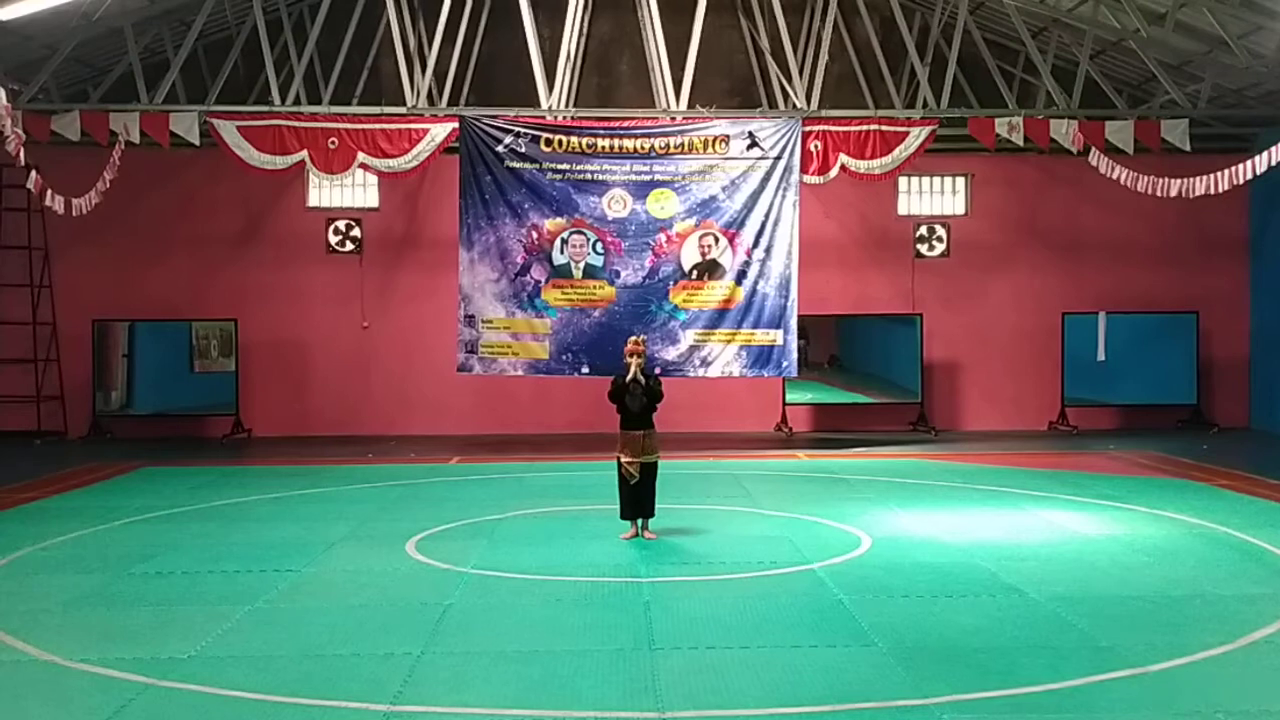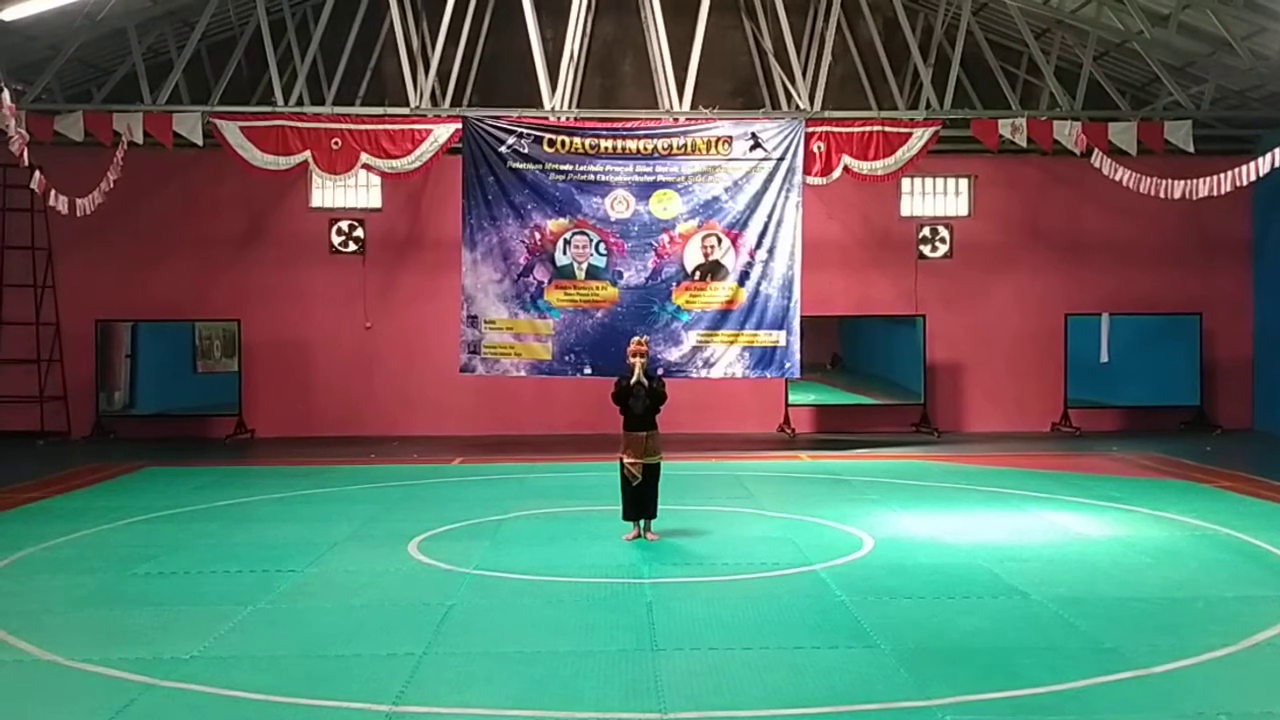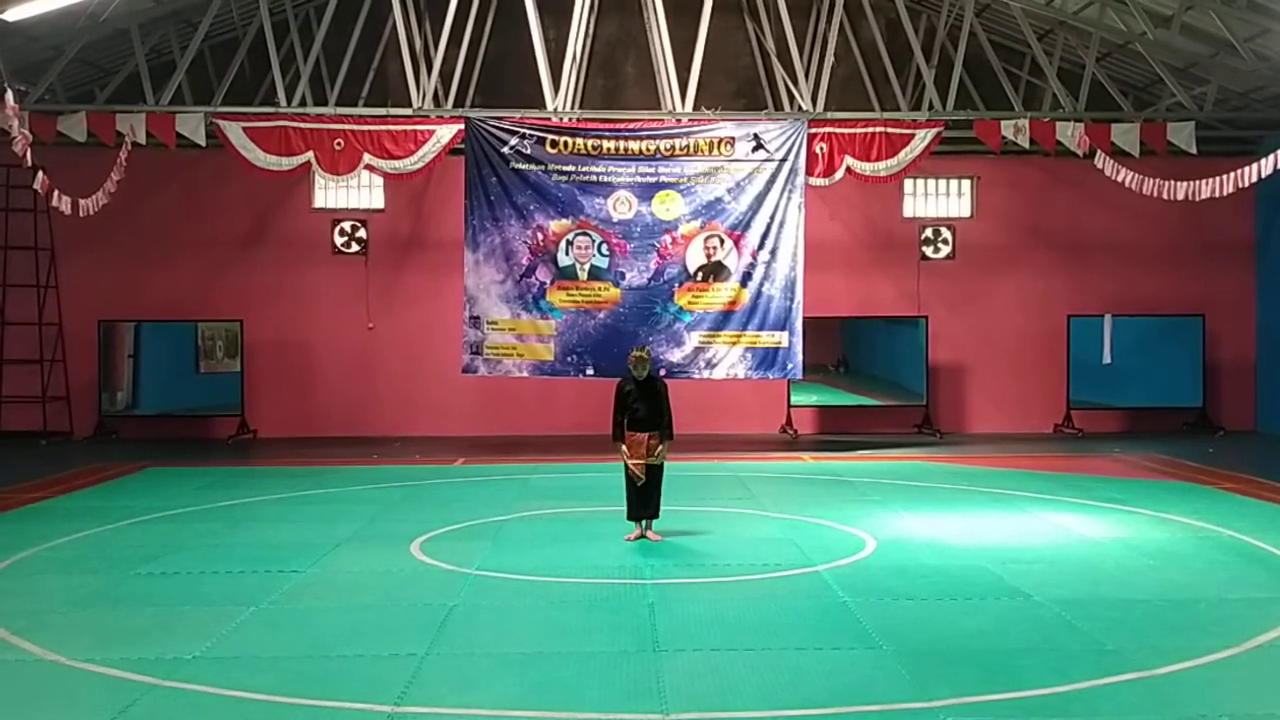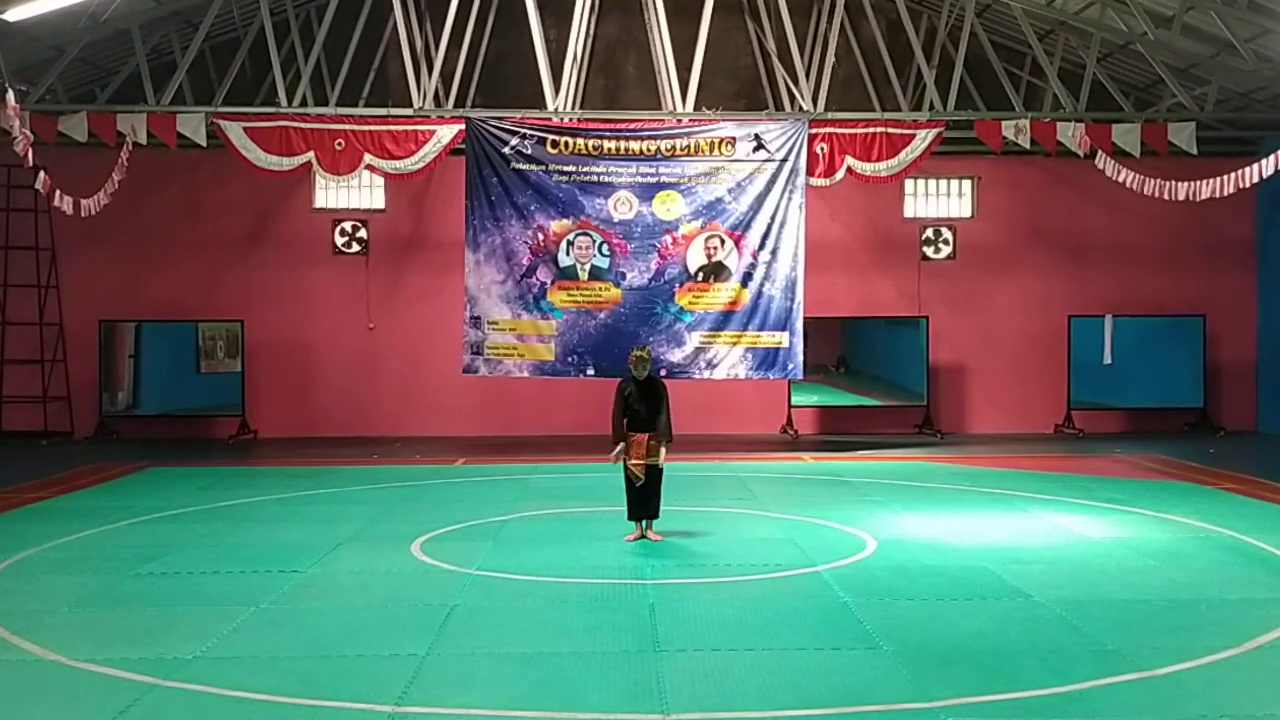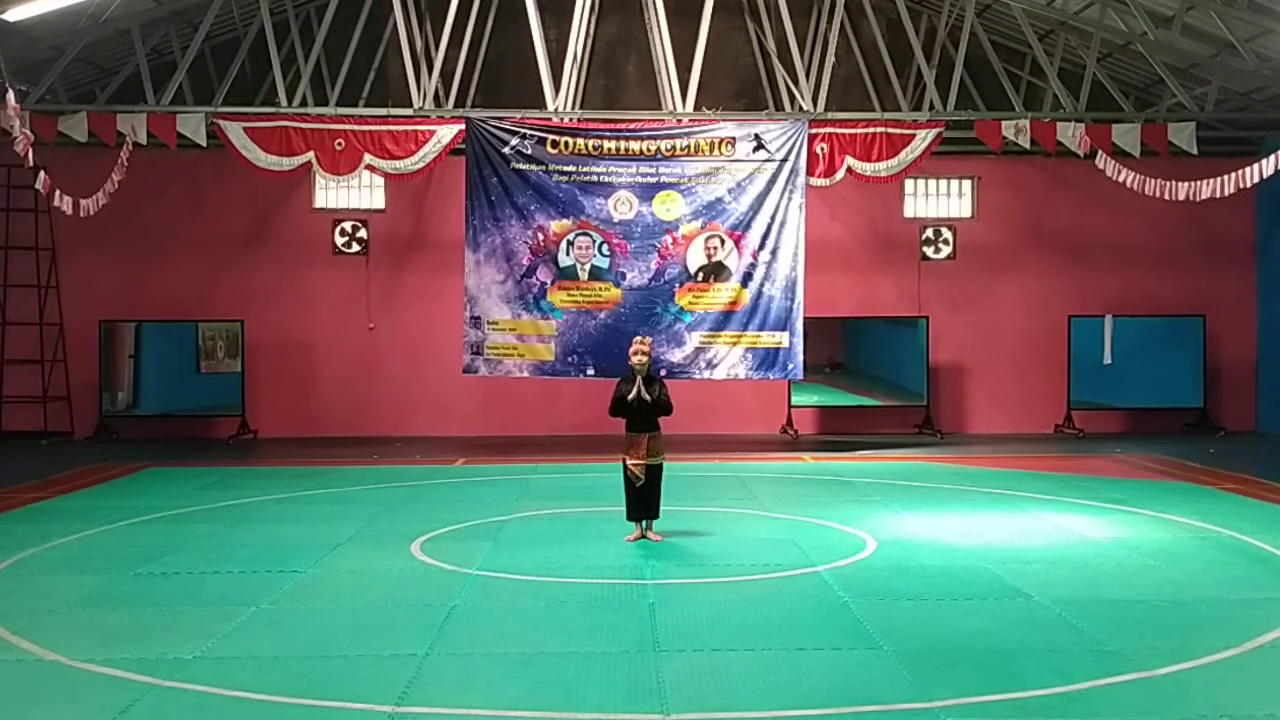
dt=1s
person 1, frame 1
left shoulder: (652, 380)
right shoulder: (619, 380)
left elbow: (657, 397)
right elbow: (613, 397)
left wrist: (641, 379)
right wrist: (629, 377)
left hip: (647, 435)
right hip: (627, 436)
left knee: (647, 482)
right knee: (627, 482)
left ankle: (645, 526)
right ankle: (633, 526)
person 1, frame 2
left shoulder: (655, 381)
right shoulder: (623, 381)
left elbow: (660, 400)
right elbow: (617, 399)
left wrist: (644, 381)
right wrist: (633, 380)
left hip: (650, 436)
right hip: (630, 437)
left knee: (650, 483)
right knee: (630, 482)
left ankle: (647, 527)
right ankle: (635, 527)
person 1, frame 3
left shoulder: (659, 385)
right shoulder: (623, 386)
left elbow: (666, 415)
right elbow: (618, 416)
left wrist: (665, 442)
right wrist: (619, 442)
left hip: (654, 439)
right hip: (632, 439)
left knee: (653, 484)
right knee: (633, 484)
left ankle: (649, 527)
right ankle: (638, 526)
person 1, frame 4
left shoulder: (658, 385)
right shoulder: (624, 386)
left elbow: (663, 414)
right elbow: (618, 414)
left wrist: (663, 443)
right wrist: (620, 442)
left hip: (653, 440)
right hip: (632, 440)
left knee: (653, 485)
right knee: (633, 485)
left ankle: (649, 527)
right ankle: (638, 528)
person 1, frame 5
left shoulder: (657, 383)
right shoulder: (624, 383)
left elbow: (667, 409)
right elbow: (613, 411)
left wrist: (646, 396)
right wrist: (632, 395)
left hip: (653, 439)
right hip: (632, 439)
left knee: (653, 484)
right knee: (633, 484)
left ankle: (649, 528)
right ankle: (638, 528)
